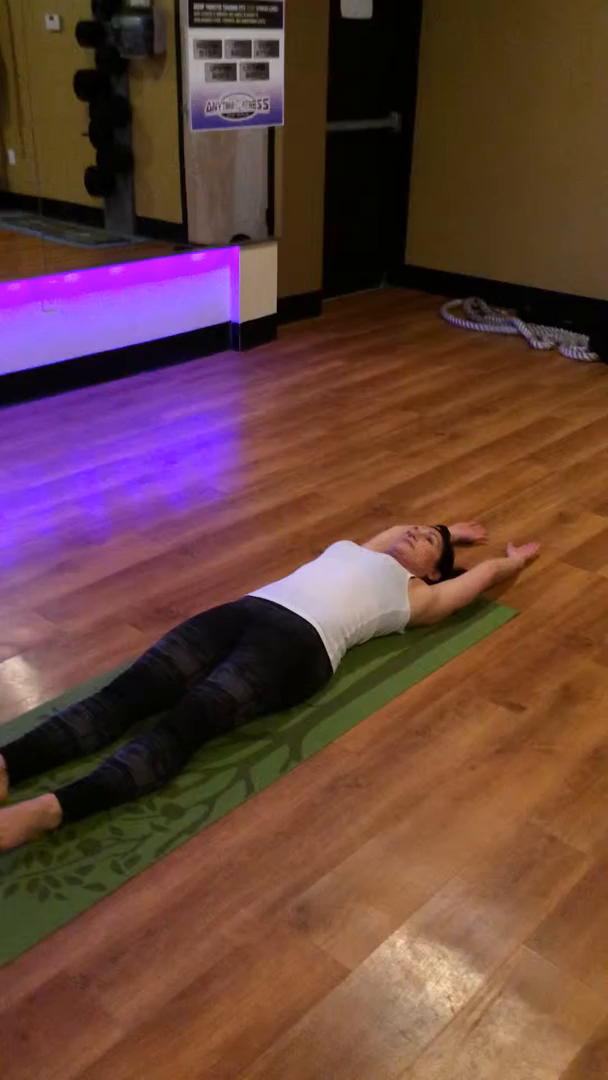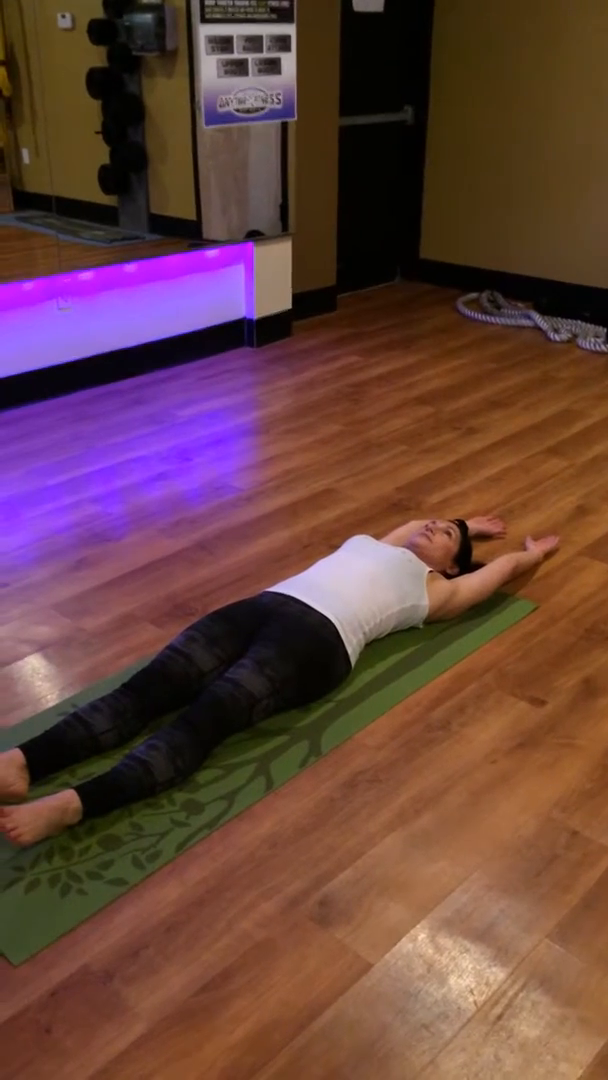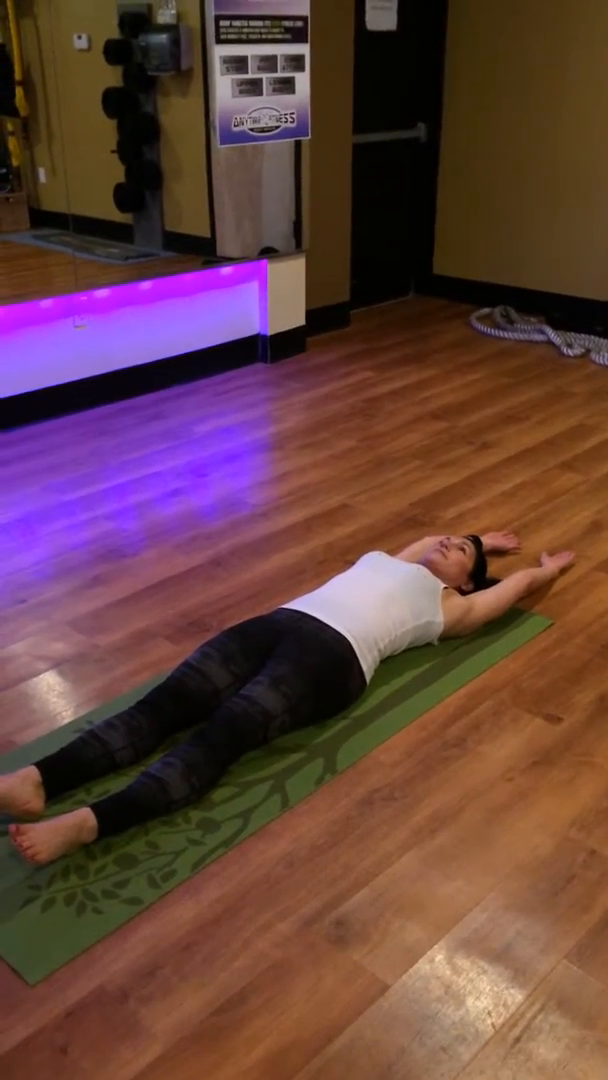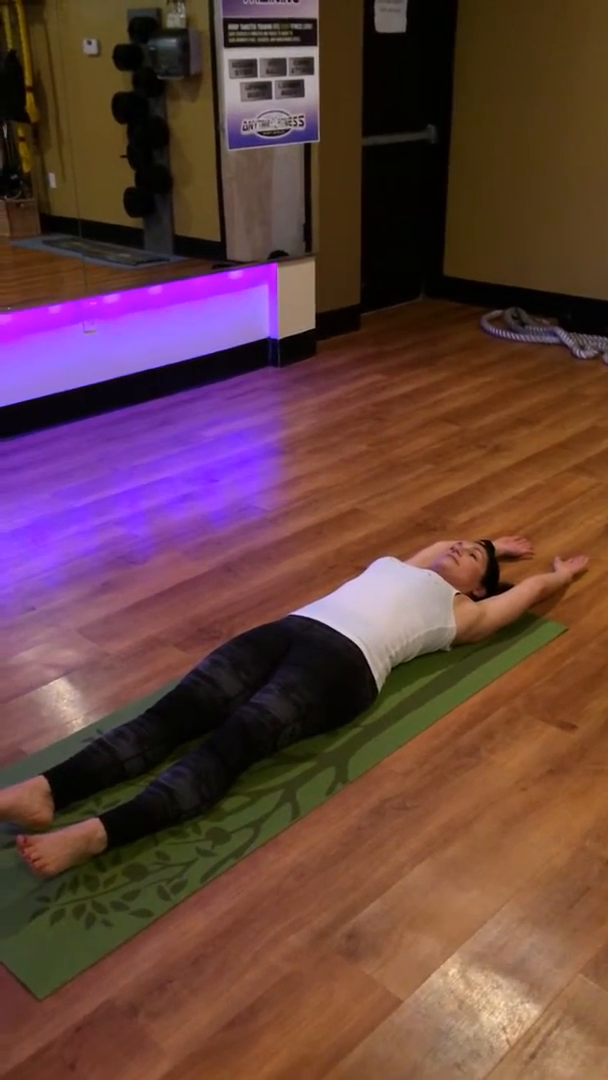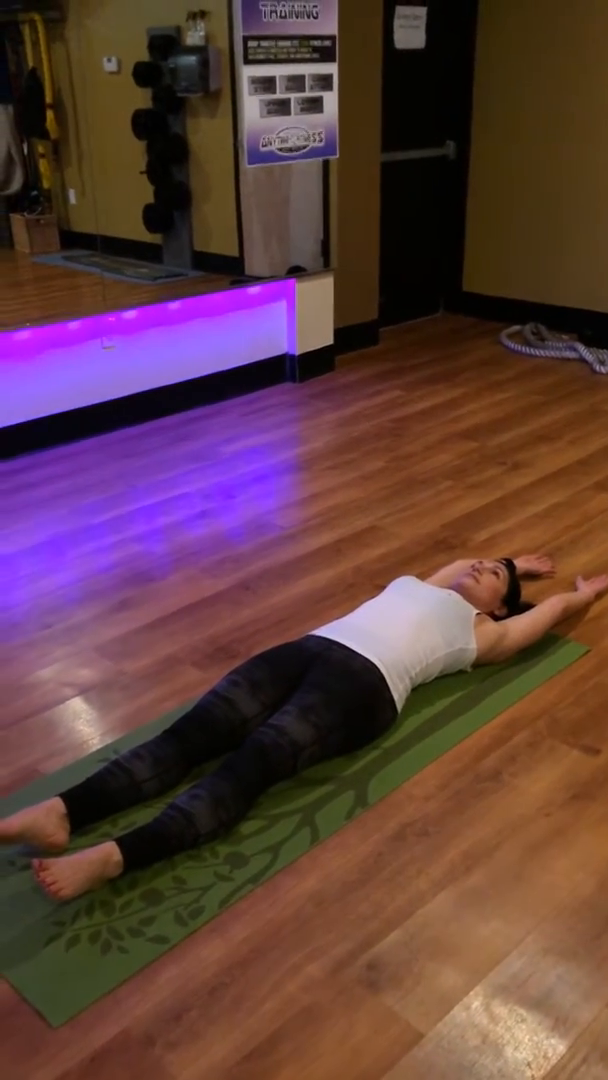
dt=1s
person 1, frame 1
left shoulder: (416, 595)
right shoulder: (353, 548)
left elbow: (484, 573)
right elbow: (399, 530)
left wrist: (518, 557)
right wrist: (449, 529)
left hip: (300, 642)
right hip: (247, 610)
left knee: (185, 720)
right knee: (131, 691)
left ankle: (54, 808)
person 1, frame 2
left shoulder: (435, 589)
right shoulder: (372, 544)
left elbow: (505, 567)
right elbow: (416, 524)
left wrist: (536, 551)
right wrist: (465, 522)
left hip: (320, 638)
right hip: (265, 606)
left knee: (206, 716)
right knee: (151, 686)
left ankle: (73, 805)
person 1, frame 3
left shoulder: (450, 606)
right shoulder: (388, 561)
left elbow: (519, 584)
right elbow: (430, 540)
left wrist: (551, 566)
right wrist: (478, 537)
left hip: (336, 656)
right hip: (281, 623)
left knee: (223, 732)
right knee: (168, 702)
left ankle: (88, 823)
person 1, frame 4
left shoulder: (461, 612)
right shoulder: (398, 565)
left elbow: (532, 588)
right elbow: (443, 546)
left wrist: (564, 572)
right wrist: (492, 543)
left hip: (346, 662)
right hip: (292, 629)
left knee: (232, 740)
right knee: (178, 710)
left ankle: (97, 833)
person 1, frame 5
left shoulder: (483, 633)
right shoulder: (418, 585)
left elbow: (556, 606)
right elbow: (462, 564)
right wrist: (514, 561)
left hip: (366, 683)
right hip: (310, 649)
left knee: (248, 764)
right knee: (194, 732)
left ankle: (113, 856)
right ankle: (63, 810)
